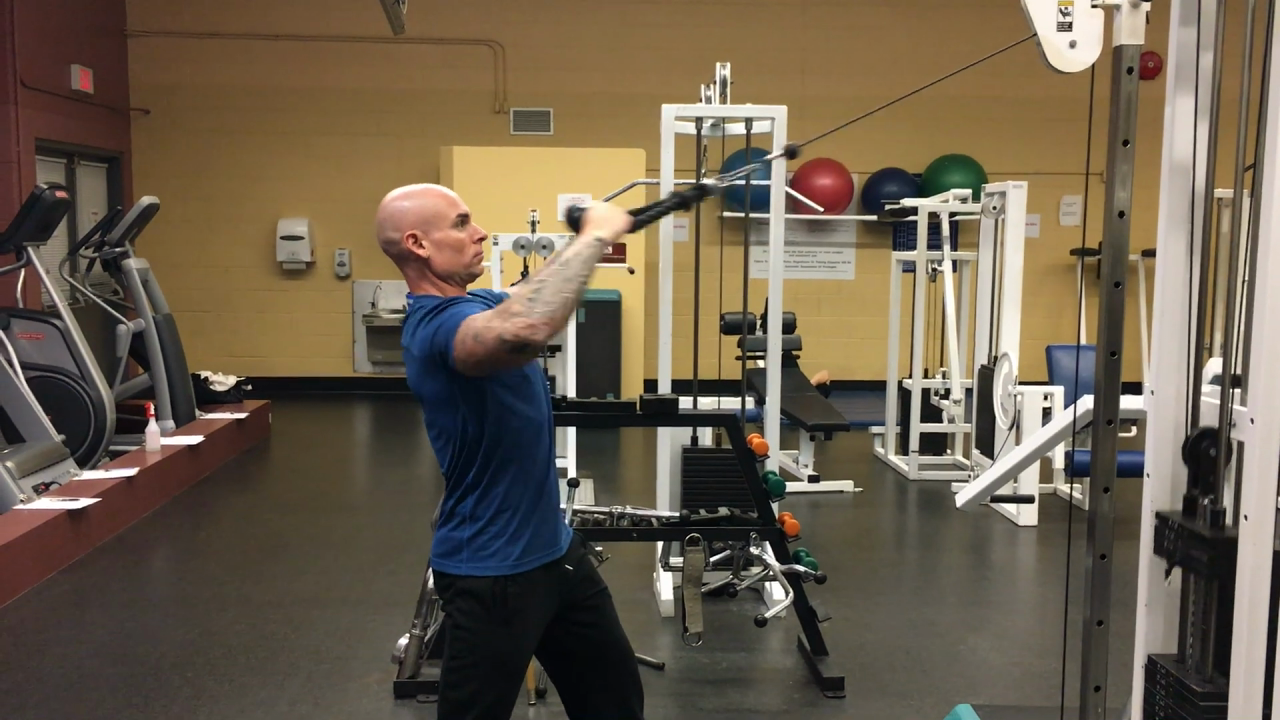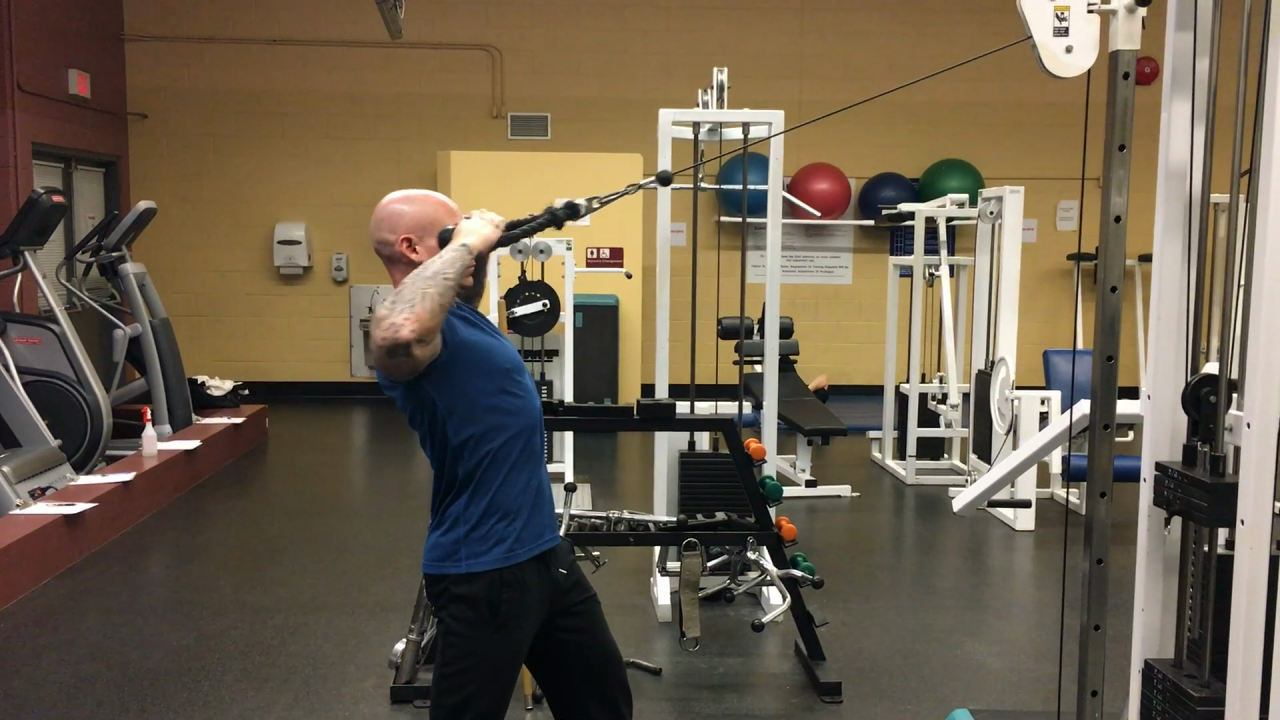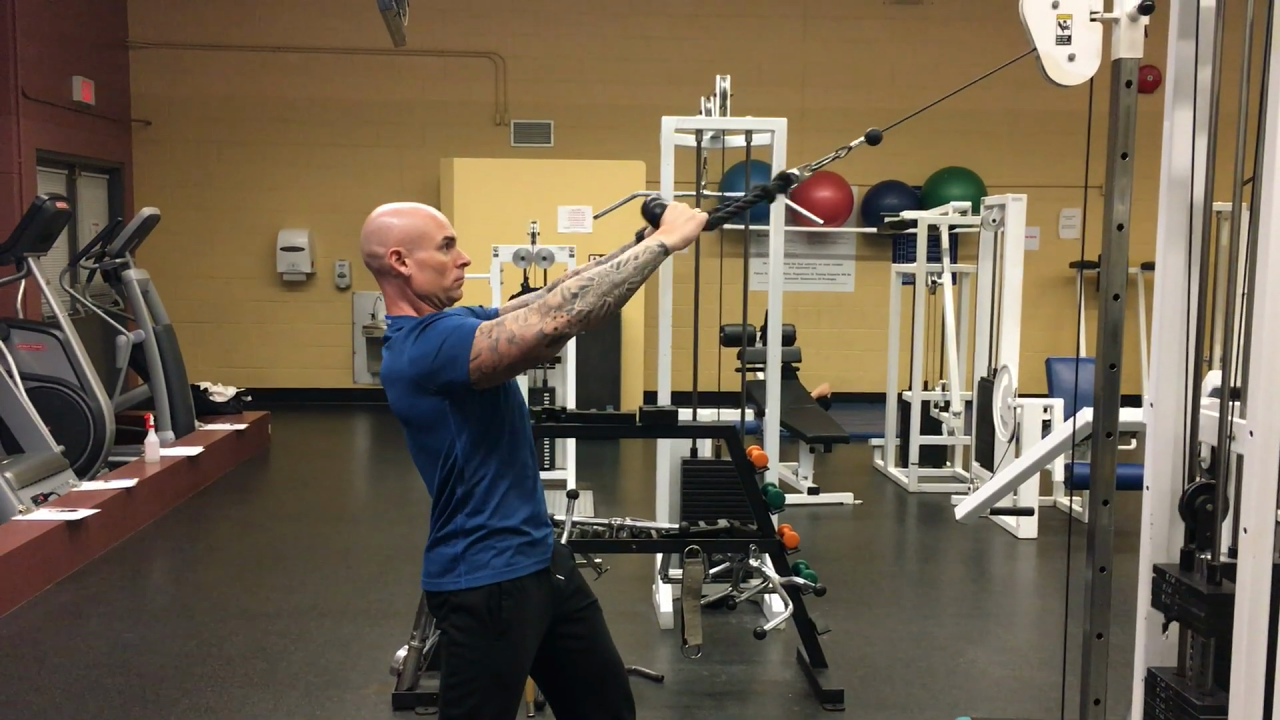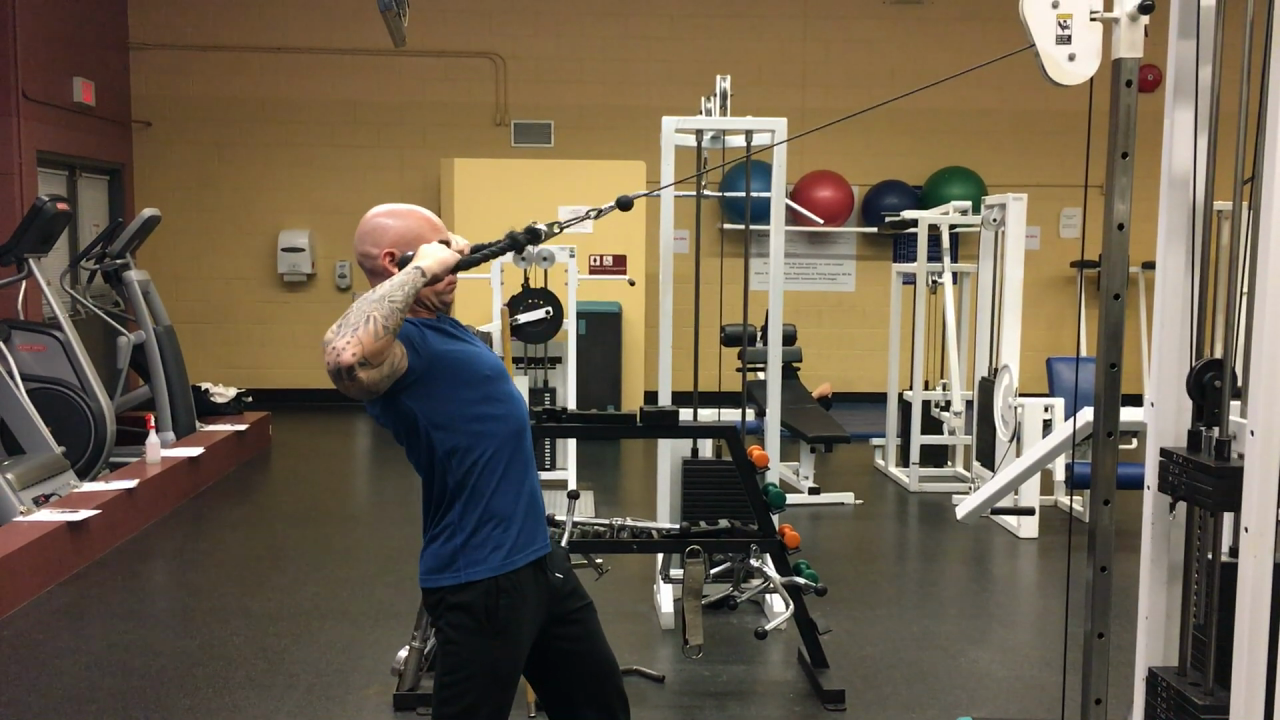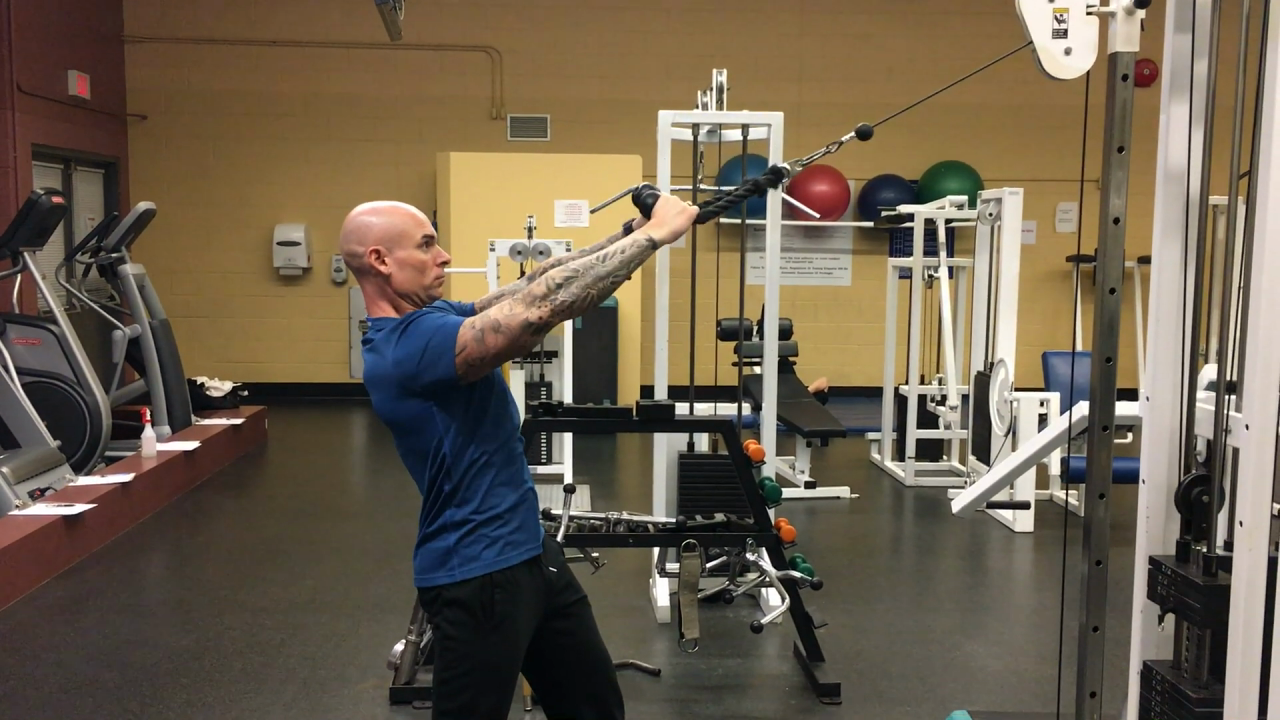
dt=1s
person 1, frame 1
left shoulder: (470, 303)
right shoulder: (438, 326)
left elbow: (531, 300)
right elbow: (529, 327)
left wrist: (587, 236)
right wrist: (595, 237)
left hip: (555, 546)
right hip: (491, 570)
person 1, frame 2
left shoulder: (449, 314)
right shoulder: (418, 330)
right elbow: (397, 332)
left wrist: (479, 247)
right wrist: (464, 243)
left hip: (542, 549)
right hip: (484, 569)
person 1, frame 3
left shoulder: (447, 324)
right shoulder: (424, 347)
left elbow: (540, 305)
right elbow: (555, 319)
left wrist: (644, 241)
right wrist: (663, 242)
left hip: (538, 557)
right hip: (485, 581)
person 1, frame 4
left shoulder: (434, 325)
right shoulder: (395, 344)
right elbow: (345, 357)
left wrist: (449, 259)
right wrist: (421, 269)
left hip: (536, 555)
right hip: (481, 577)
person 1, frame 5
left shoulder: (429, 320)
right shoulder: (408, 346)
left elbow: (527, 289)
right elbow: (541, 307)
left wrist: (632, 232)
right wrist: (654, 235)
left hip: (529, 550)
right hip: (478, 575)
